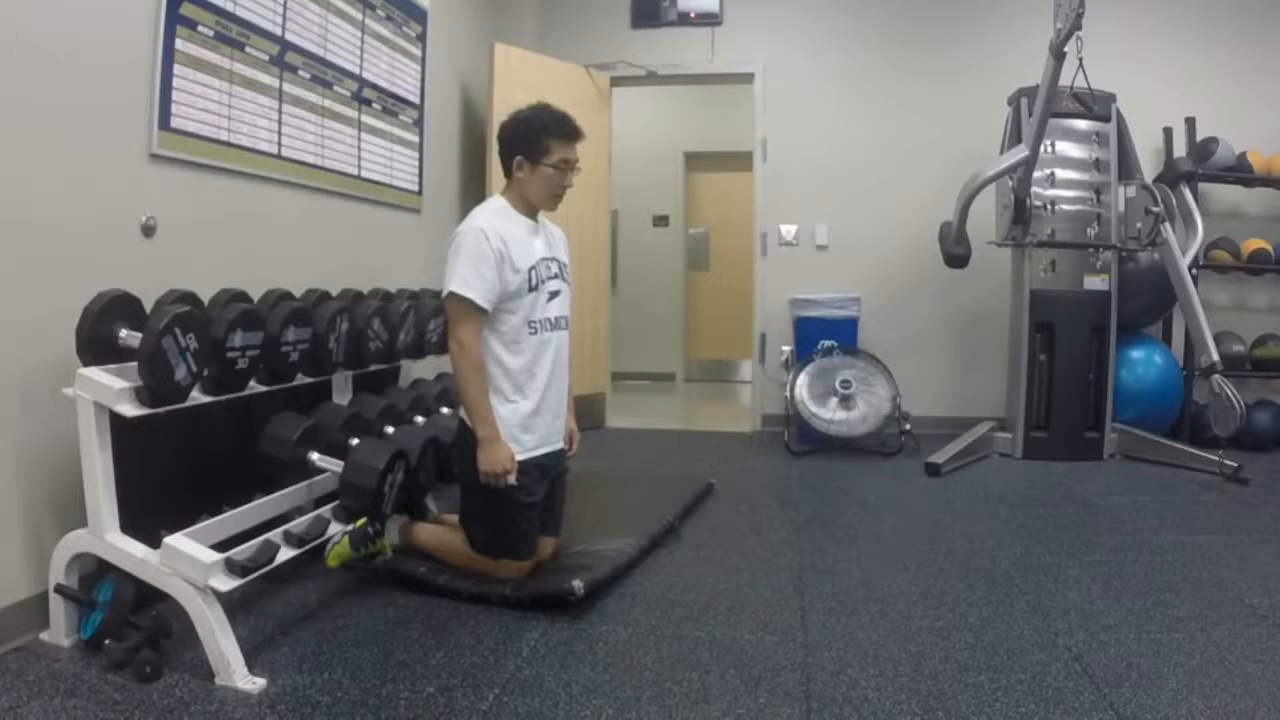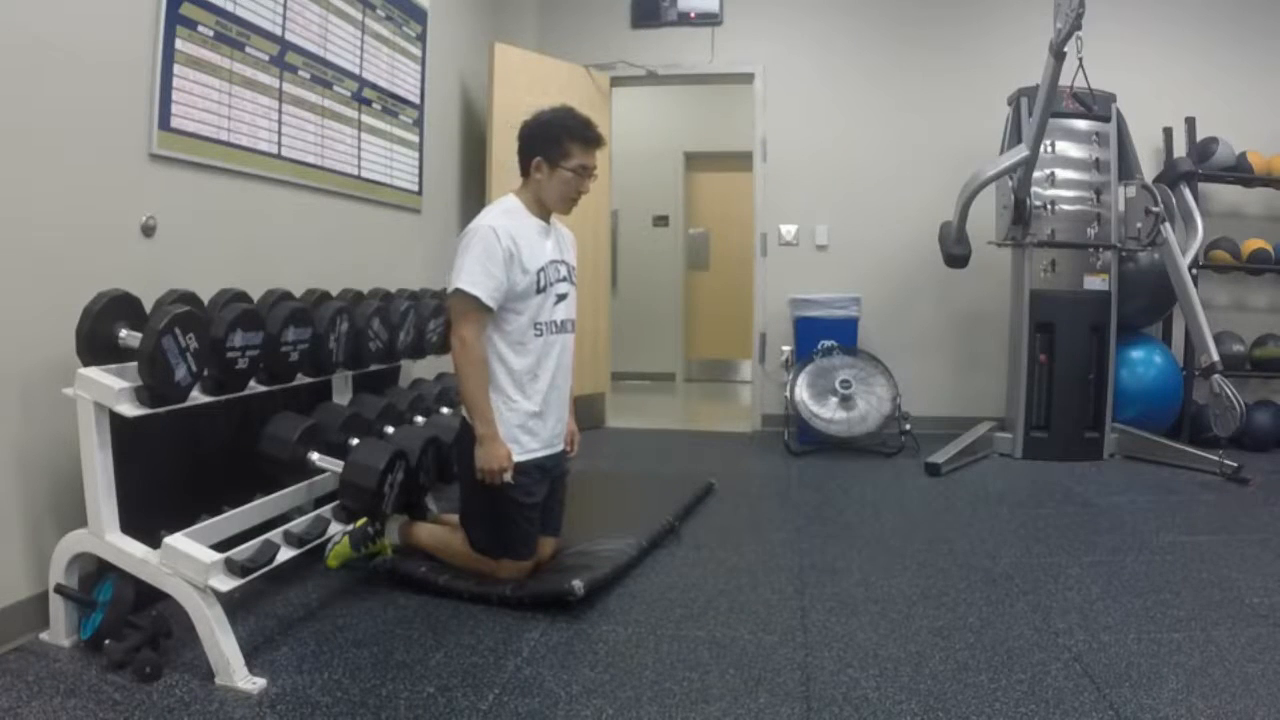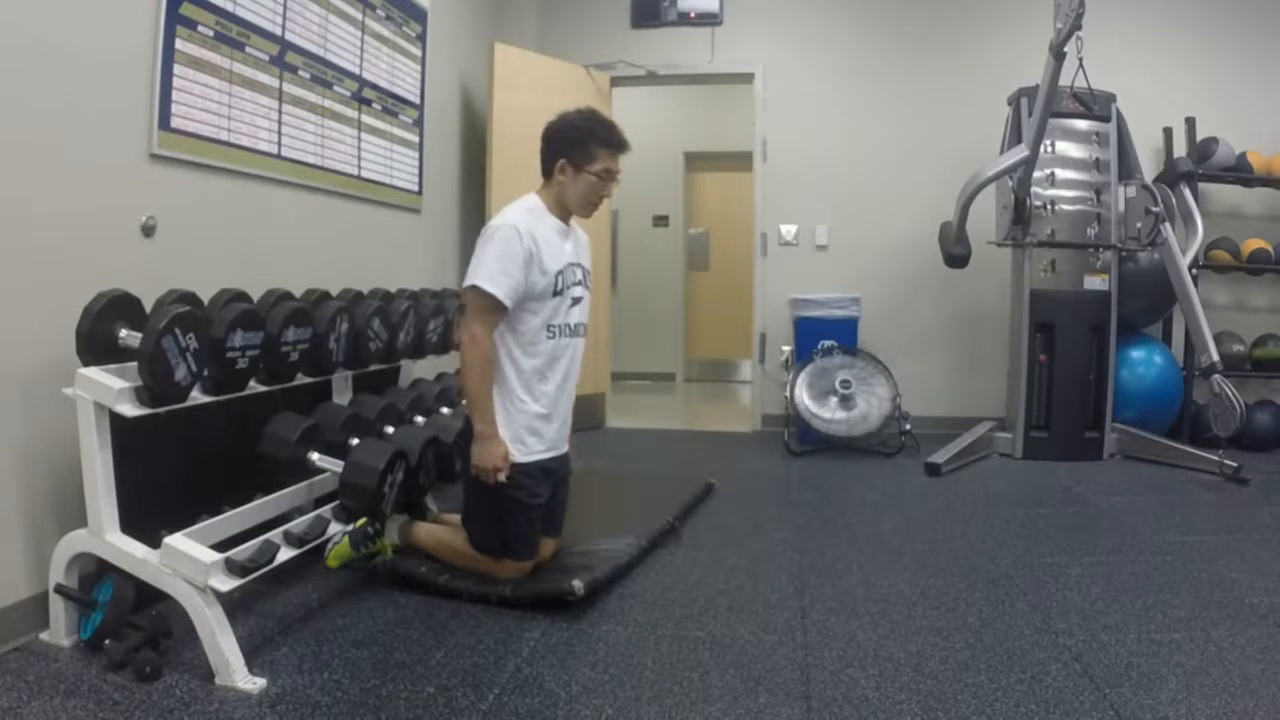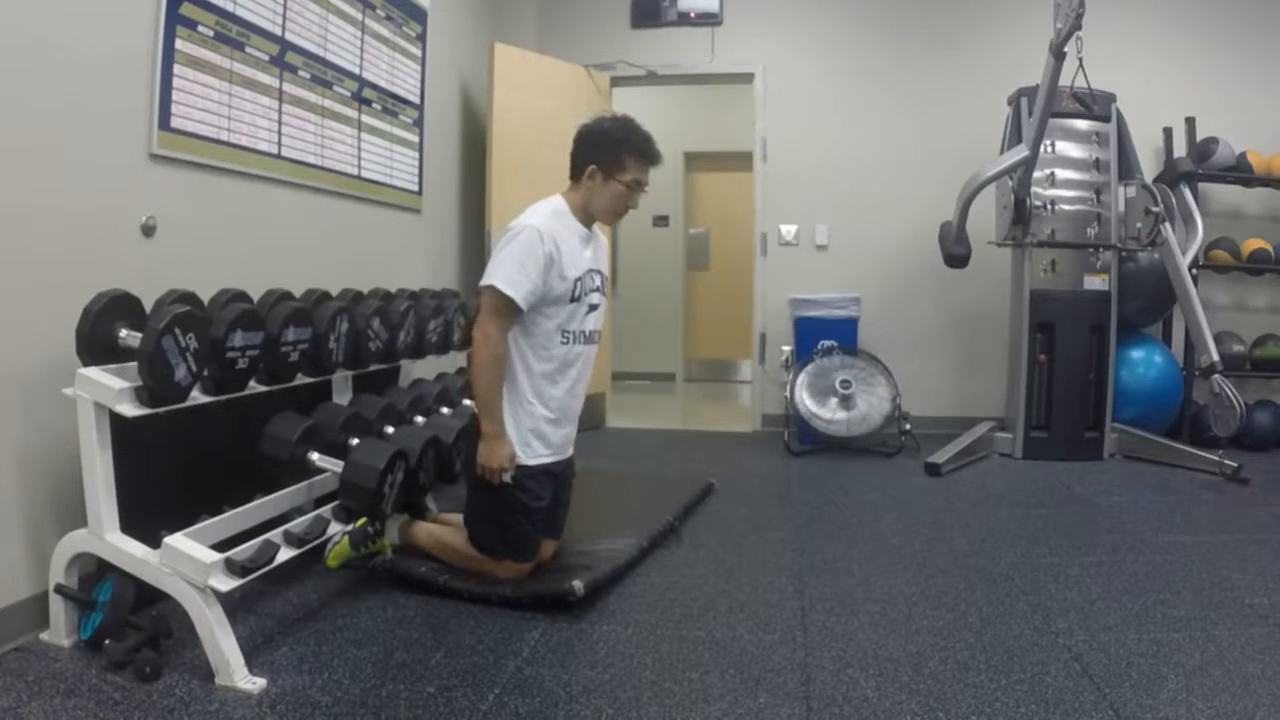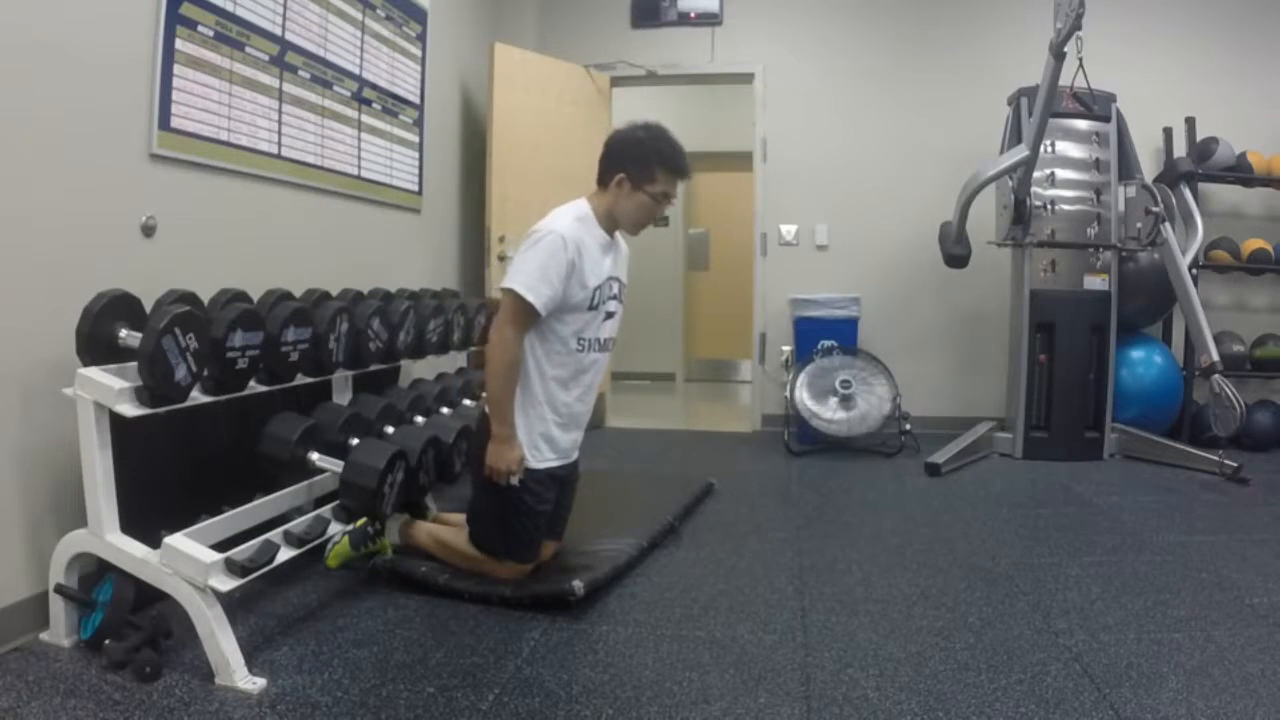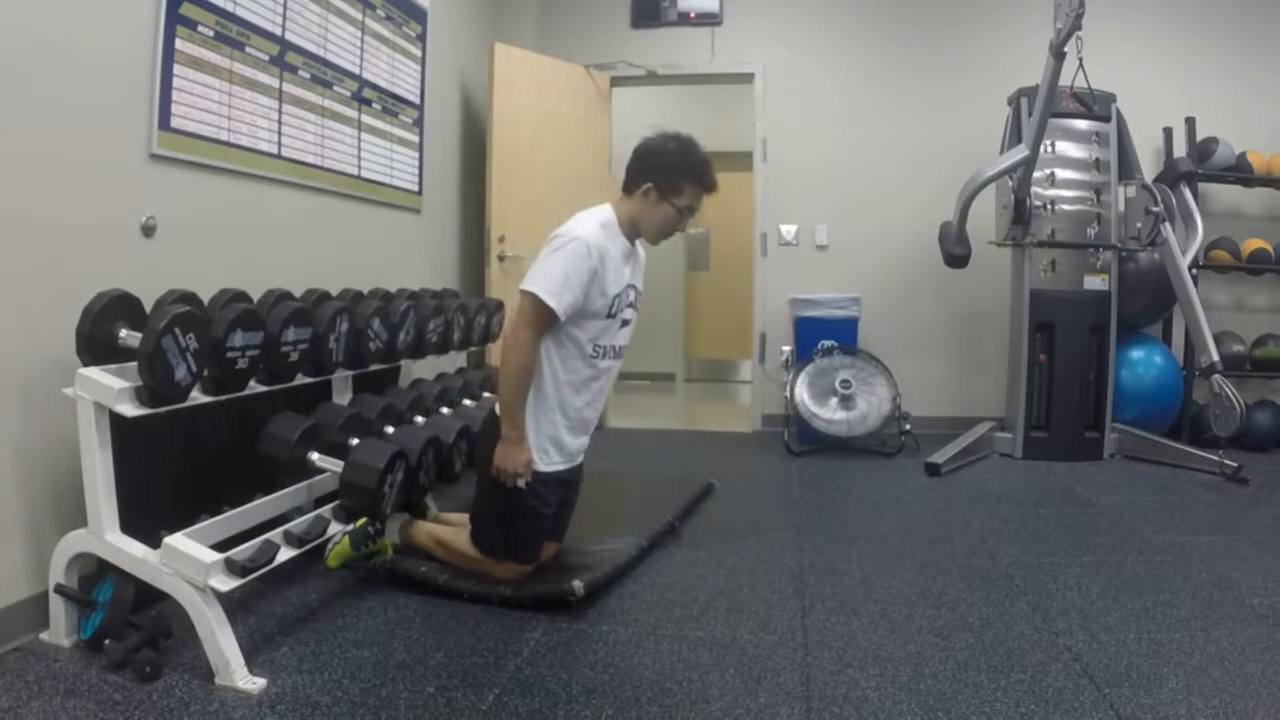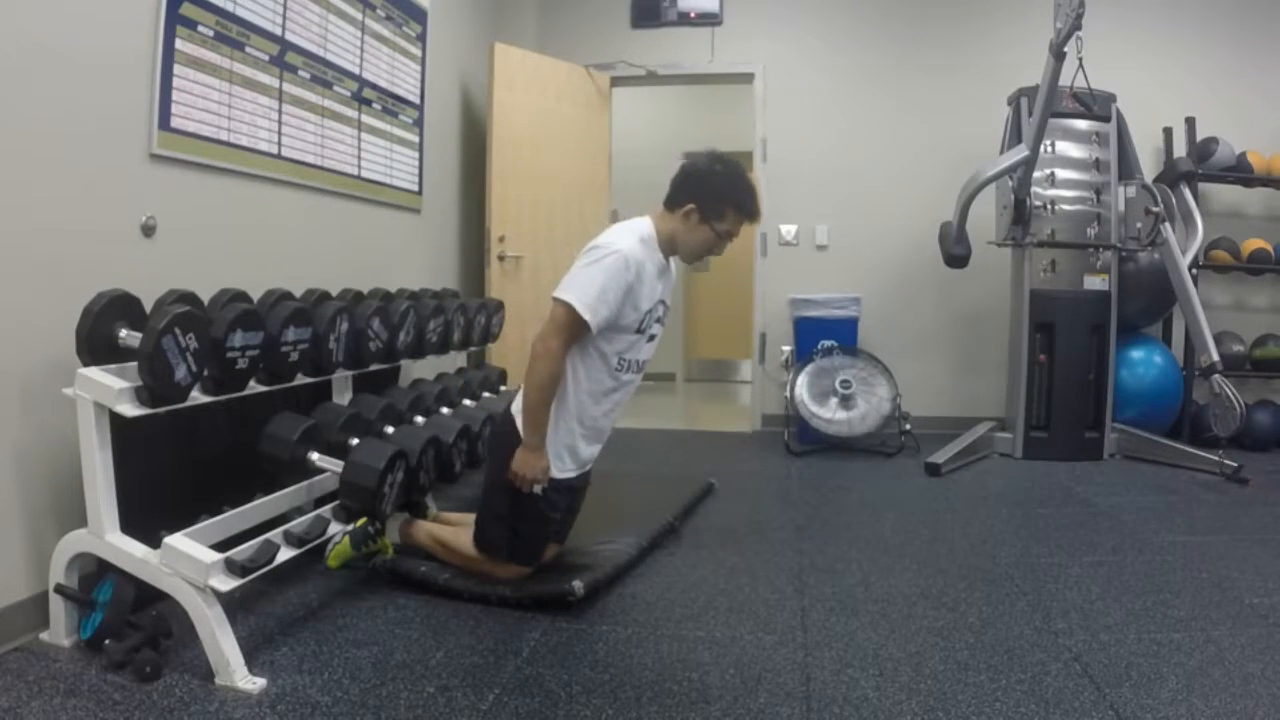
dt=0.5s
person 1, frame 1
left shoulder: (553, 235)
right shoulder: (485, 233)
right elbow: (464, 341)
left wrist: (567, 412)
right wrist: (489, 438)
left hip: (547, 435)
right hip: (505, 440)
left knee: (541, 551)
right knee: (510, 564)
left ankle: (425, 519)
right ankle: (391, 531)
person 1, frame 2
left shoulder: (561, 236)
right shoulder: (494, 232)
right elbow: (466, 338)
left wrist: (567, 413)
right wrist: (487, 436)
left hip: (548, 435)
right hip: (505, 439)
left knee: (540, 551)
right knee: (510, 564)
left ankle: (424, 518)
right ankle: (392, 531)
person 1, frame 3
left shoulder: (576, 237)
right shoulder: (515, 231)
right elbow: (475, 334)
right wrist: (486, 433)
left hip: (551, 436)
right hip: (511, 440)
left knee: (541, 551)
right knee: (510, 564)
left ankle: (422, 518)
right ankle: (394, 530)
person 1, frame 4
left shoulder: (596, 241)
right shoulder: (537, 233)
right elbow: (488, 334)
right wrist: (493, 433)
left hip: (557, 440)
right hip: (516, 442)
left knee: (541, 551)
right knee: (511, 564)
left ankle: (422, 517)
right ankle: (395, 531)
person 1, frame 5
left shoulder: (616, 246)
right shoulder: (560, 238)
right elbow: (505, 336)
right wrist: (502, 436)
left hip: (562, 441)
right hip: (524, 443)
left knee: (541, 552)
right knee: (510, 564)
left ankle: (420, 516)
right ankle: (394, 530)
person 1, frame 6
left shoulder: (632, 251)
right shoulder: (584, 242)
right elbow: (520, 340)
right wrist: (512, 438)
left hip: (567, 444)
right hip: (530, 445)
left knee: (540, 552)
right knee: (510, 564)
left ankle: (422, 517)
right ankle: (395, 530)
person 1, frame 7
left shoulder: (661, 262)
right shoulder: (622, 255)
right elbow: (549, 347)
right wrist: (533, 446)
left hip: (576, 448)
right hip: (542, 446)
left knee: (540, 552)
right knee: (509, 564)
left ankle: (422, 516)
right ankle: (396, 529)
